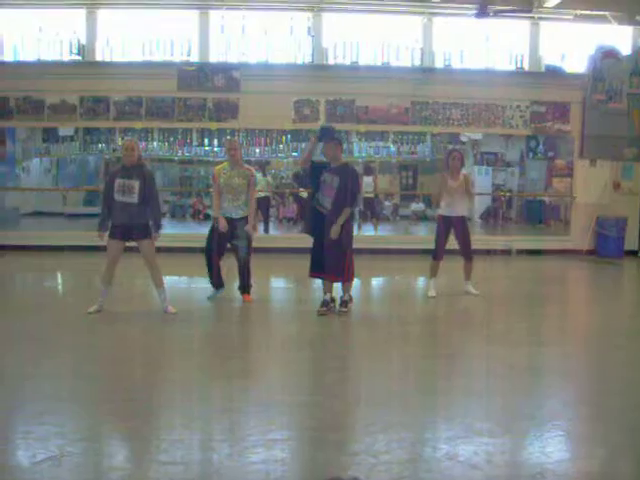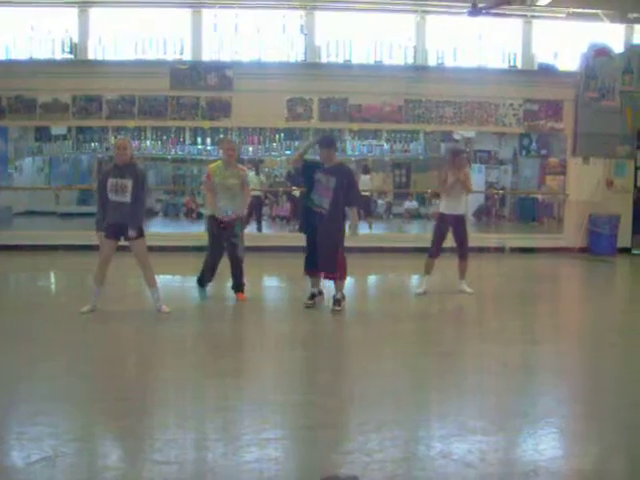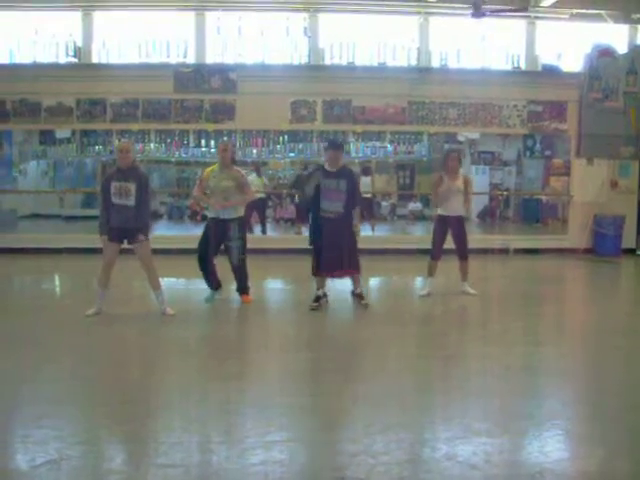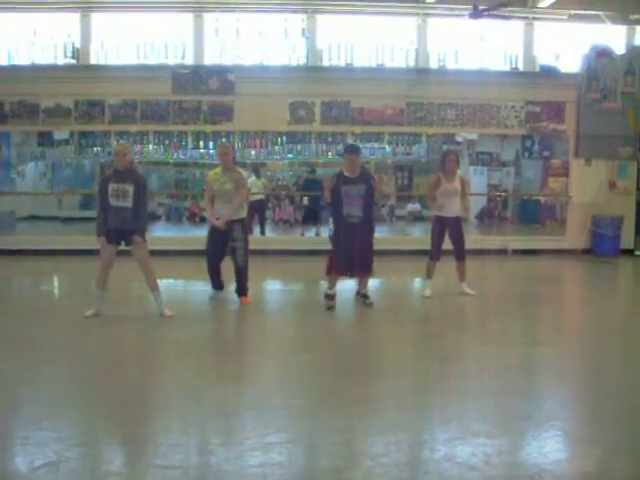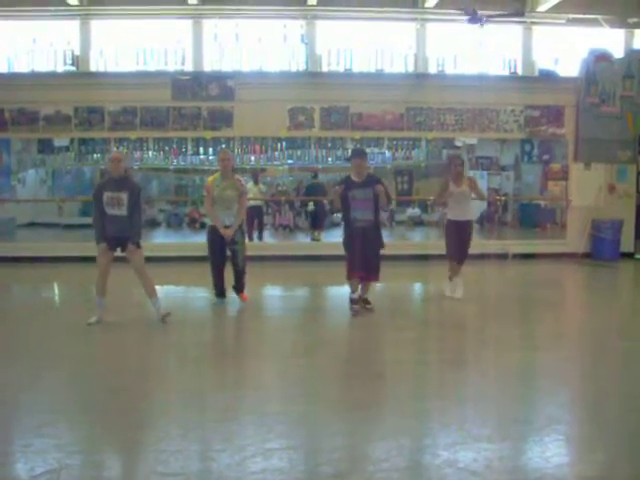
dt=0.4s
person 1, frame 1
left shoulder: (146, 174)
right shoulder: (114, 174)
left elbow: (153, 201)
right elbow: (106, 201)
left wrist: (157, 226)
right wrist: (102, 225)
left hip: (140, 224)
right hip: (119, 225)
left knee: (152, 263)
right knee: (110, 263)
left ankle: (165, 303)
right ankle: (100, 303)
person 1, frame 2
left shoulder: (138, 173)
right shoulder: (107, 173)
left elbow: (140, 201)
right elbow: (101, 201)
left wrist: (135, 225)
right wrist: (100, 226)
left hip: (131, 224)
right hip: (111, 224)
left knee: (144, 262)
right knee: (103, 262)
left ankle: (158, 303)
right ankle: (93, 302)
person 1, frame 3
left shoulder: (141, 177)
right shoulder: (109, 177)
left elbow: (145, 205)
right elbow: (104, 205)
left wrist: (144, 230)
right wrist: (103, 230)
left hip: (135, 227)
right hip: (114, 227)
left knee: (149, 265)
right knee: (106, 265)
left ankle: (163, 305)
right ankle: (98, 306)
person 1, frame 4
left shoulder: (138, 179)
right shoulder: (107, 179)
left elbow: (142, 207)
right elbow: (102, 207)
left wrist: (140, 231)
right wrist: (100, 232)
left hip: (132, 229)
right hip: (112, 229)
left knee: (146, 266)
right knee: (104, 266)
left ankle: (161, 307)
right ankle: (97, 307)
person 1, frame 5
left shoulder: (133, 186)
right shoulder: (101, 187)
left elbow: (137, 215)
right elbow: (97, 215)
left wrist: (133, 239)
right wrist: (99, 239)
left hip: (128, 236)
right hip: (107, 236)
left knee: (142, 271)
right knee: (102, 273)
left ankle: (159, 310)
right ankle: (99, 313)
person 2, frame 1
left shoulder: (350, 172)
right shoulder: (323, 168)
left elbow: (350, 203)
right elbow: (304, 163)
left wrist: (338, 224)
right wrist: (315, 142)
left hip: (340, 225)
right hip: (322, 223)
left knee: (343, 261)
right knee: (323, 260)
left ankle: (346, 297)
right ankle: (328, 298)
person 2, frame 2
left shoulder: (345, 172)
right shoulder: (315, 167)
left elbow: (352, 200)
right elbow: (296, 161)
left wrist: (354, 221)
right wrist: (310, 144)
left hip: (333, 222)
right hip: (314, 221)
left knee: (336, 258)
right knee: (313, 256)
left ankle: (339, 295)
right ankle: (315, 291)
person 2, frame 3
left shoulder: (349, 174)
right shoulder: (317, 173)
left elbow: (355, 200)
right elbow: (307, 195)
left wrist: (356, 220)
right wrist: (312, 183)
left hip: (344, 223)
right hip: (322, 223)
left knee: (350, 257)
right knee: (320, 258)
left ankle: (357, 291)
right ankle: (320, 293)
person 2, frame 4
left shoulder: (367, 177)
right shoulder: (337, 178)
left elbow: (373, 199)
right elbow: (329, 202)
left wrist: (377, 190)
right wrist: (327, 190)
left hip: (363, 226)
right hip: (342, 226)
left knee: (365, 259)
right knee: (338, 258)
left ankle: (362, 291)
right ankle: (330, 292)
person 2, frame 5
left shoulder: (375, 181)
right shoulder: (345, 183)
left elbow: (384, 206)
right elbow: (338, 208)
left wrist: (382, 194)
right wrist: (337, 196)
left hip: (372, 230)
right hip: (352, 230)
left knee: (371, 264)
right knee: (354, 263)
left ankle: (363, 296)
right ankle: (354, 296)
person 3, frame 1
left shoulder: (249, 172)
right shoulder: (218, 171)
left elbow: (252, 198)
right elbow: (216, 196)
left wrist: (251, 221)
right wrist: (219, 218)
left hip: (242, 219)
right hip: (223, 218)
left knee: (243, 256)
right knee: (212, 253)
left ankle: (245, 290)
right ankle: (217, 286)
person 3, frame 2
left shoulder: (242, 172)
right shoulder: (212, 169)
left elbow: (247, 197)
right elbow: (208, 193)
left wrist: (238, 213)
right wrist: (218, 213)
left hip: (236, 217)
right hip: (216, 217)
left knee: (237, 255)
right knee: (215, 252)
left ankle: (239, 289)
right ankle: (202, 283)
person 3, frame 3
left shoulder: (238, 174)
right shoulder: (209, 173)
left elbow: (249, 195)
right elbow: (196, 193)
left wrist: (229, 204)
right wrist: (211, 203)
left hip: (235, 219)
right hip: (215, 219)
left knee: (237, 257)
right knee: (205, 254)
left ankle: (244, 291)
right ankle: (214, 287)
person 3, frame 4
left shoulder: (239, 175)
right shoulder: (212, 176)
left elbow: (242, 199)
right elbow: (208, 199)
left wrist: (225, 218)
right wrist: (212, 218)
left hip: (237, 221)
right hip: (217, 221)
left knee: (240, 258)
right knee: (212, 256)
left ankle: (242, 293)
right ankle: (217, 287)
person 3, frame 5
left shoulder: (239, 183)
right shoulder: (211, 182)
left elbow: (242, 208)
right elbow: (208, 207)
left wrist: (233, 228)
right wrist: (221, 228)
left hip: (235, 226)
right hip: (216, 227)
left knee: (239, 260)
right knee: (217, 263)
left ankle: (240, 290)
right ankle: (220, 295)
person 4, frame 1
left shoulder: (465, 178)
right shoulder: (443, 177)
left elbow: (470, 195)
right elbow: (437, 197)
left wrist: (465, 188)
right wrist: (447, 190)
left hip: (460, 218)
right hip: (444, 217)
left knee: (468, 252)
right knee: (438, 251)
left ankle: (468, 284)
right ankle: (432, 285)
person 4, frame 2
left shoulder: (466, 174)
right shoulder: (445, 174)
left elbow: (469, 190)
right elbow: (443, 191)
left wrist: (460, 177)
right wrist: (455, 180)
left hip: (459, 217)
right hip: (444, 215)
left knee: (463, 251)
right knee: (434, 249)
left ankle: (462, 283)
right ankle: (425, 283)
person 4, frame 3
left shoulder: (465, 179)
right shoulder: (440, 178)
left elbow: (468, 198)
right elbow: (435, 201)
left wrist: (467, 206)
right wrist: (440, 200)
left hip: (458, 218)
right hip: (442, 217)
left knee: (463, 252)
right knee: (436, 251)
left ankle: (465, 285)
right ankle: (428, 285)
person 4, frame 4
left shoulder: (462, 180)
right shoulder: (437, 179)
left elbow: (464, 196)
right elbow: (429, 199)
left wrist: (465, 205)
right wrist: (435, 205)
left hip: (455, 219)
right hip: (440, 218)
left knee: (460, 253)
right knee: (434, 252)
left ankle: (463, 285)
right ankle: (428, 286)
person 4, frame 5
left shoulder: (470, 180)
right shoulder: (447, 183)
left elbow: (482, 197)
right elbow: (438, 200)
left wrist: (476, 191)
right wrist: (444, 200)
left hip: (466, 221)
right hip: (452, 221)
left knee: (461, 255)
right knee: (453, 253)
left ankle: (451, 282)
right ankle: (456, 284)
